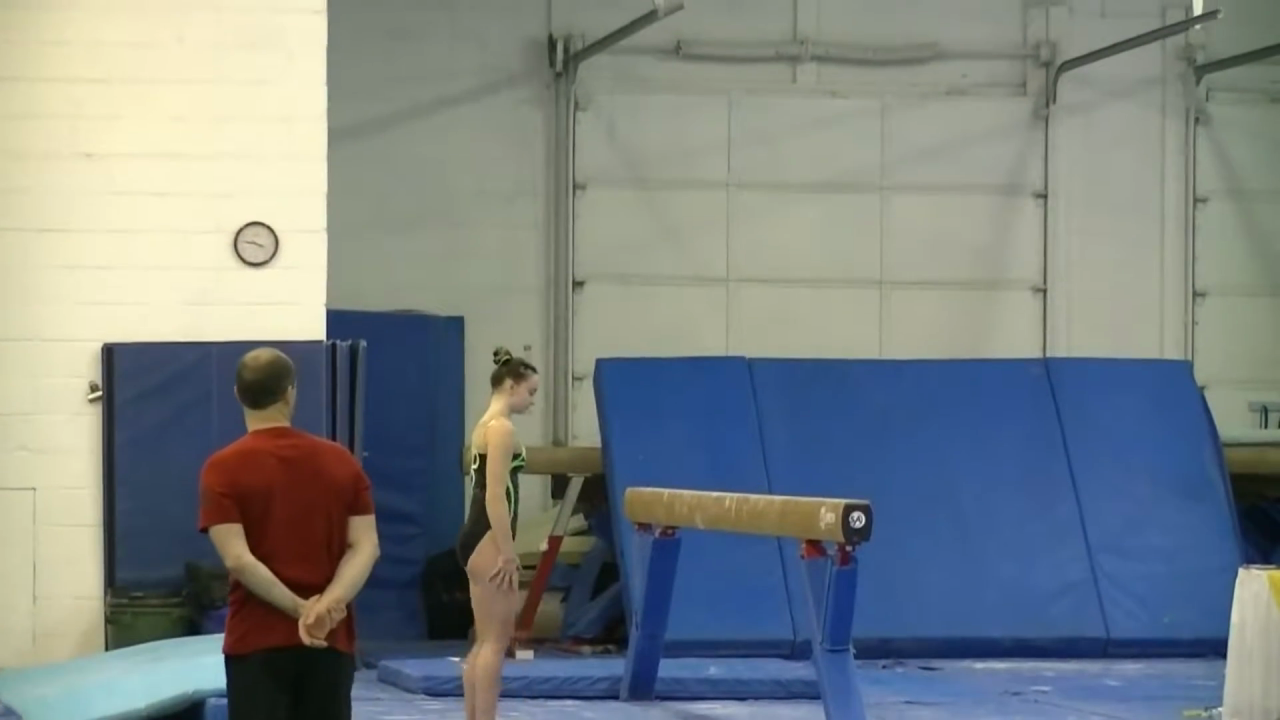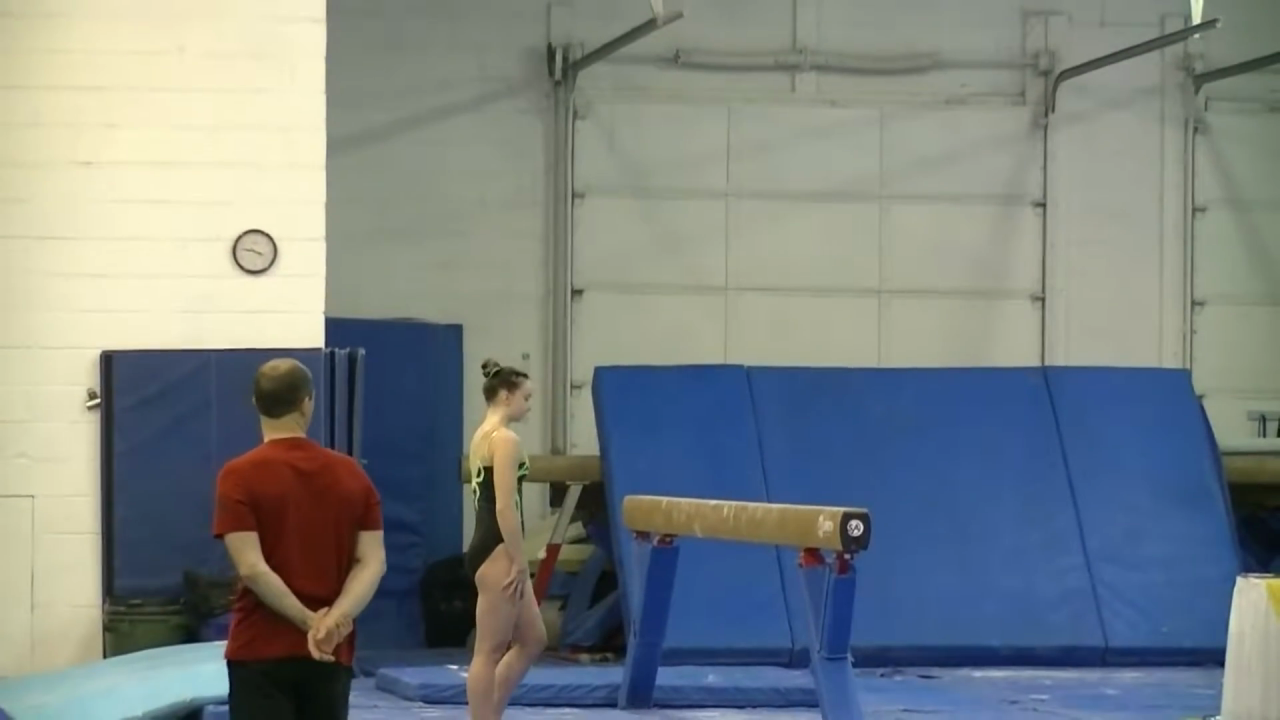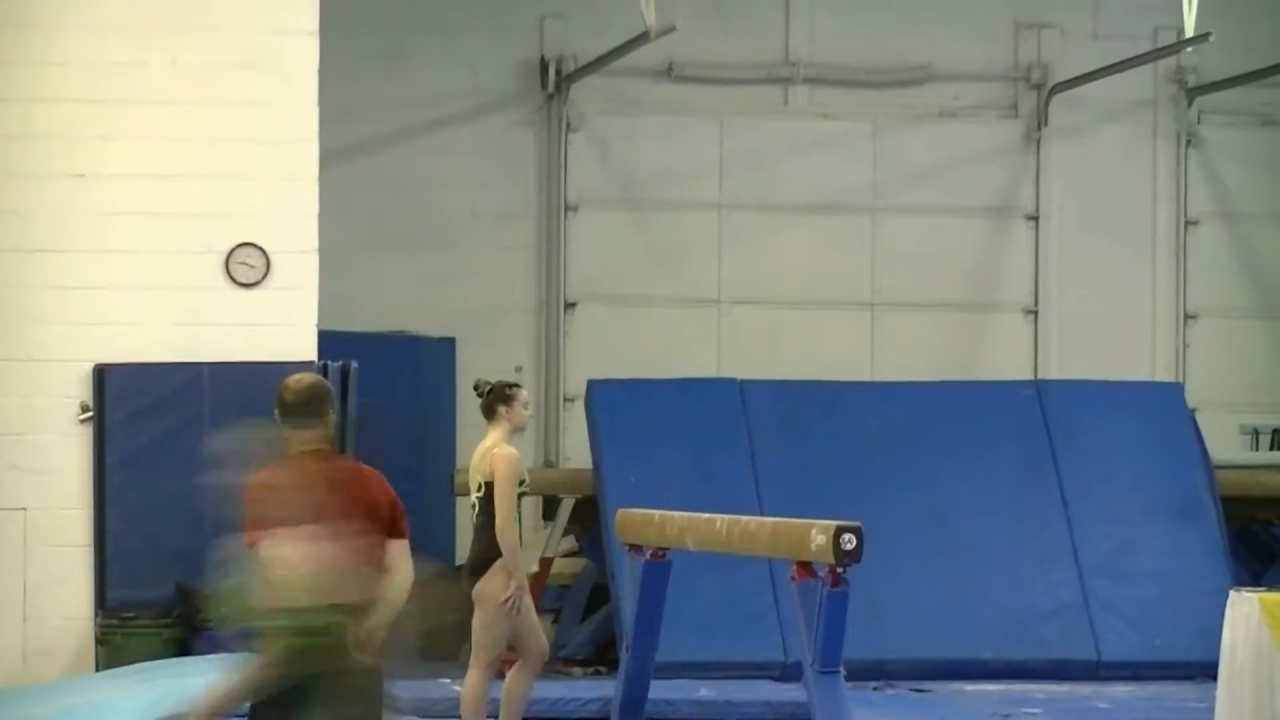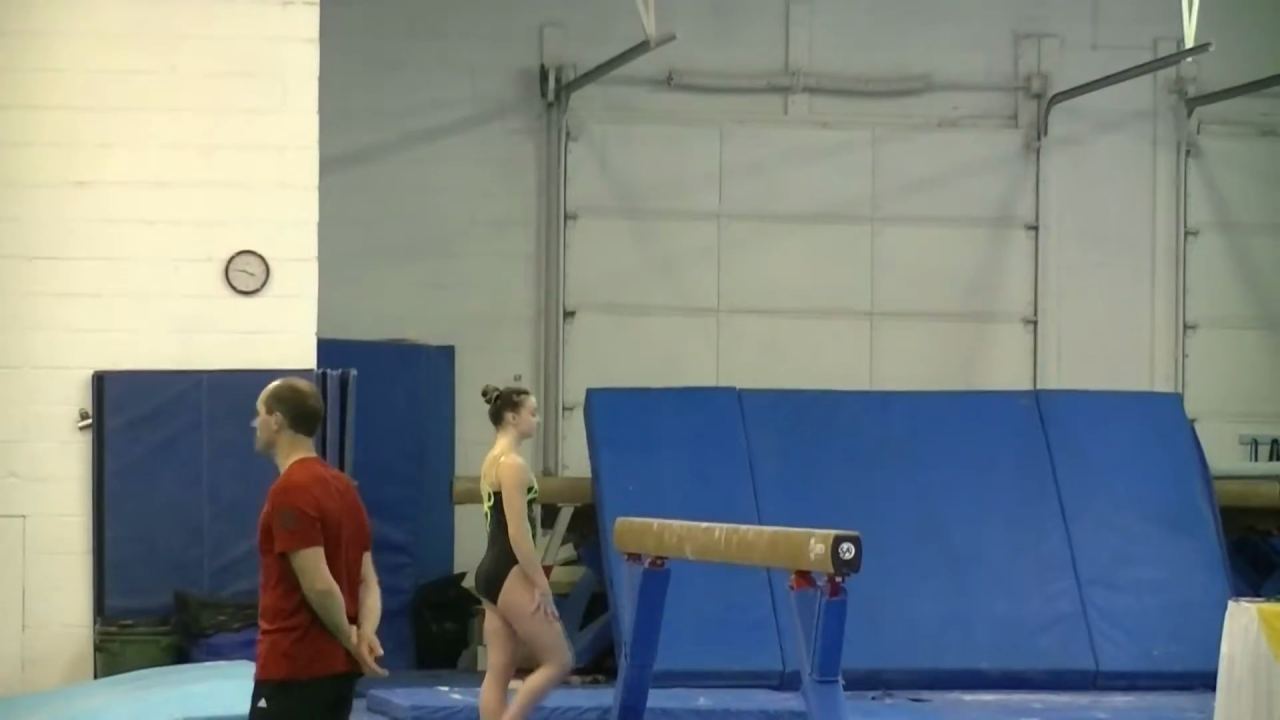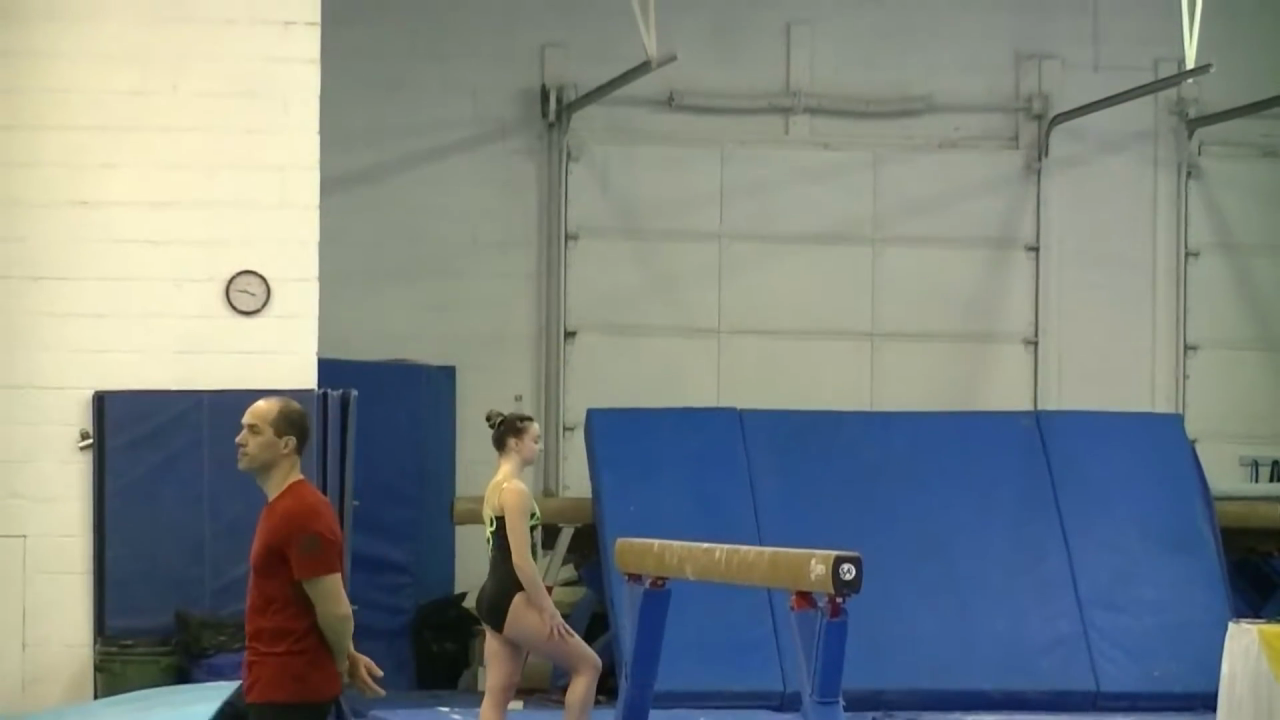
dt=0.5s
person 1, frame 1
left shoulder: (223, 469)
right shoulder: (341, 461)
left elbow: (237, 560)
right elbow: (365, 546)
left wrist: (300, 609)
right wrist: (330, 603)
left hip: (258, 643)
right hip: (332, 641)
person 1, frame 2
left shoulder: (239, 476)
right shoulder: (352, 474)
left elbow: (251, 568)
right elbow: (372, 562)
left wrist: (309, 622)
right wrist: (336, 619)
left hip: (261, 652)
right hip: (333, 652)
person 1, frame 3
left shoulder: (266, 486)
right shoulder: (374, 484)
left elbow: (282, 574)
right elbow: (402, 571)
left wrist: (335, 630)
right wrist: (370, 626)
left hip: (292, 659)
right hip: (359, 665)
person 1, frame 4
left shoulder: (290, 490)
right shoulder: (343, 487)
left elbow: (319, 585)
right elbow: (367, 579)
left wrist: (348, 640)
right wrist: (365, 634)
left hip: (295, 666)
right hip: (338, 664)
person 1, frame 5
left shoulder: (301, 513)
right shoulder: (282, 507)
left elbow: (336, 610)
right elbow: (323, 601)
left wrist: (343, 664)
right wrist: (347, 660)
left hip: (293, 687)
right hip: (267, 681)
person 2, frame 1
left shoulder: (486, 425)
right shoulder: (502, 428)
right elbow: (495, 495)
right wrist: (508, 551)
left hip: (479, 537)
right hip: (487, 540)
left knee: (487, 639)
right knee: (495, 639)
person 2, frame 2
left shoulder: (482, 436)
right shoulder: (505, 439)
right elbow: (505, 507)
right wrist: (520, 562)
left hip: (489, 548)
right hip: (497, 552)
left knee: (533, 639)
right knee: (490, 650)
person 2, frame 3
left shoulder: (483, 452)
right shoulder: (505, 455)
right elbow: (504, 523)
right wrist: (517, 577)
left hip: (488, 563)
right hip: (495, 567)
left knee: (534, 653)
right knee: (483, 664)
person 2, frame 4
left shoulder: (494, 459)
right shoulder: (512, 463)
right elbow: (518, 533)
right wrist: (541, 584)
left hip: (492, 571)
right hip: (510, 574)
left knee: (499, 671)
right knee: (558, 661)
person 2, frame 5
left shoulder: (496, 486)
right shoulder: (515, 490)
right elbow: (521, 559)
right wrist: (548, 610)
left hip: (494, 597)
right hip: (510, 600)
left knee: (499, 691)
right knee: (587, 665)
